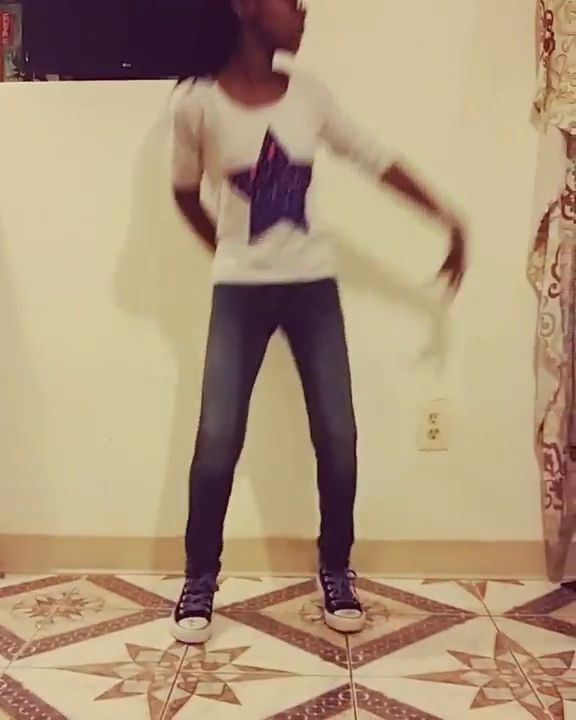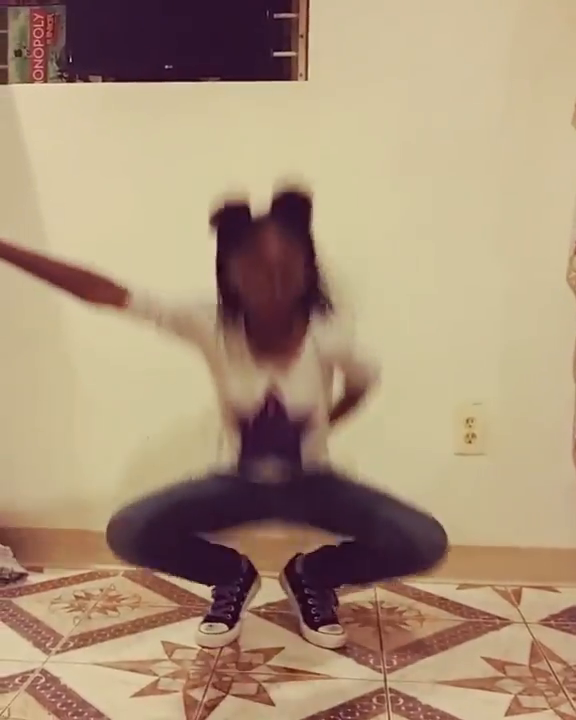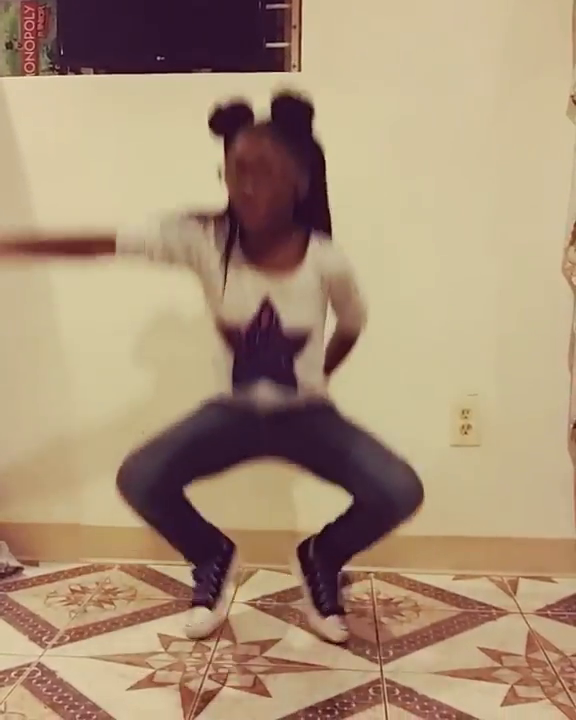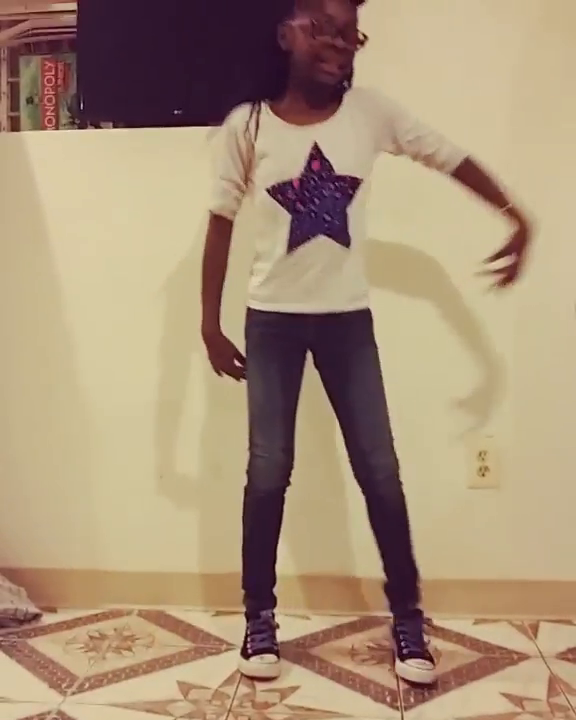
dt=1s
person 1, frame 1
left shoulder: (310, 97)
right shoulder: (198, 104)
left elbow: (381, 162)
right elbow: (186, 193)
left wrist: (451, 220)
left hip: (314, 289)
right hip: (239, 291)
left knee: (336, 437)
right knee: (216, 438)
left ankle: (335, 568)
right ankle: (200, 579)
person 1, frame 2
left shoulder: (328, 340)
right shoulder: (209, 324)
left elbow: (364, 383)
right elbow: (105, 291)
left hip: (311, 484)
right hip: (239, 483)
left knee: (425, 545)
right knee: (128, 536)
left ankle: (310, 573)
right ankle: (232, 574)
person 1, frame 3
left shoulder: (329, 261)
right shoulder: (202, 241)
left elbow: (350, 327)
right elbow: (102, 243)
left wrist: (312, 381)
left hip: (307, 415)
right hip: (233, 412)
left knee: (400, 494)
right knee: (139, 480)
left ankle: (321, 557)
right ankle: (212, 556)
person 1, frame 4
left shoulder: (370, 110)
right shoulder: (247, 124)
left elbow: (452, 158)
right elbow: (221, 223)
left wrist: (517, 216)
right wrist: (209, 322)
left hip: (347, 318)
right hip: (271, 318)
left knee: (379, 469)
right knee: (268, 471)
left ankle: (406, 613)
right ankle: (259, 615)
